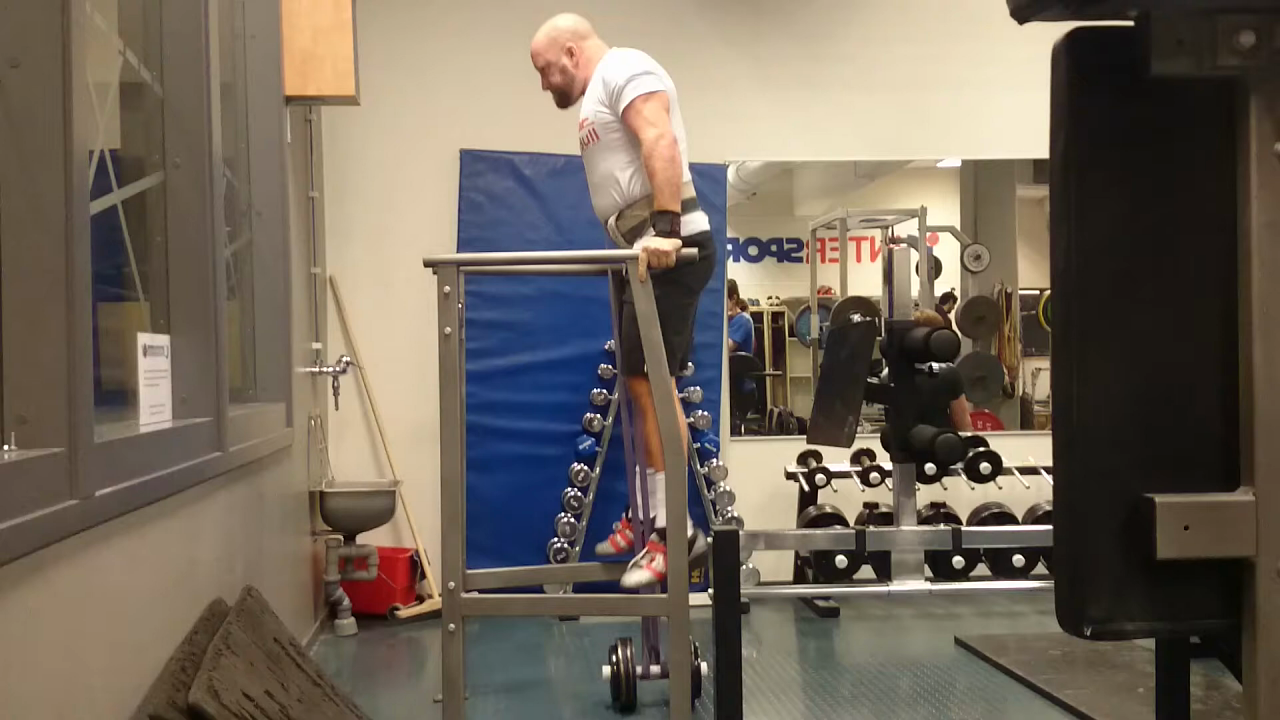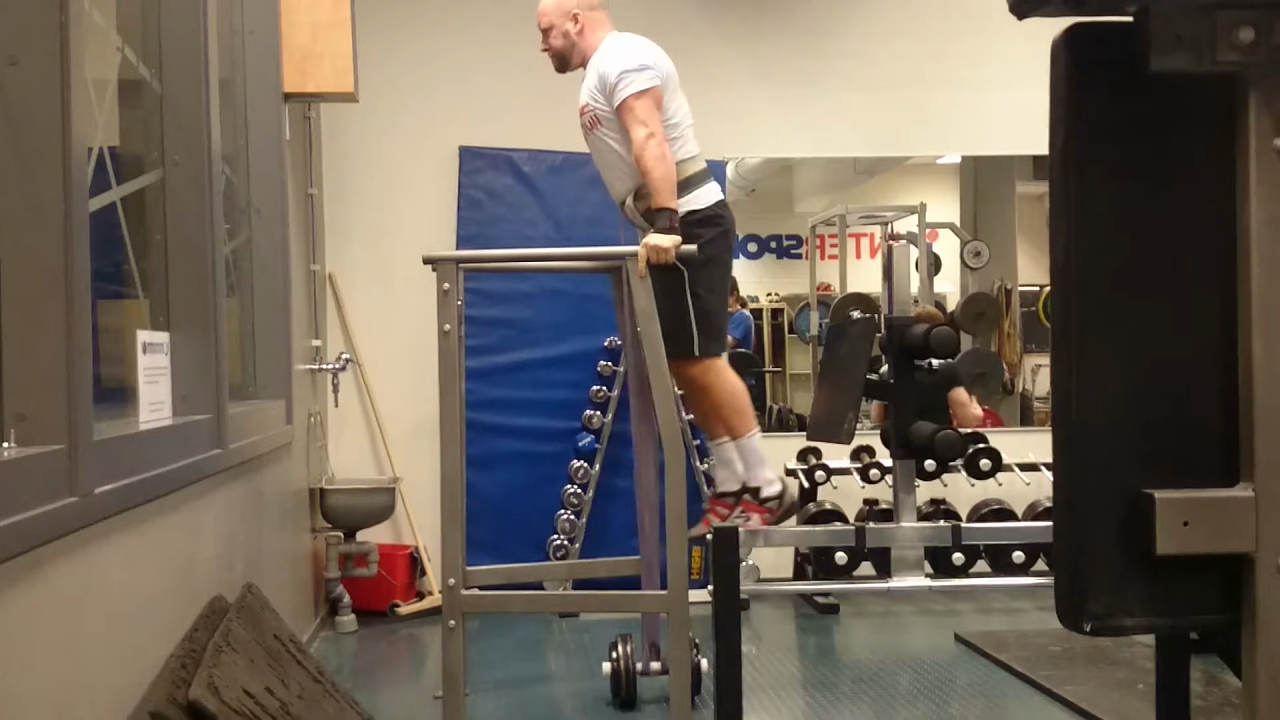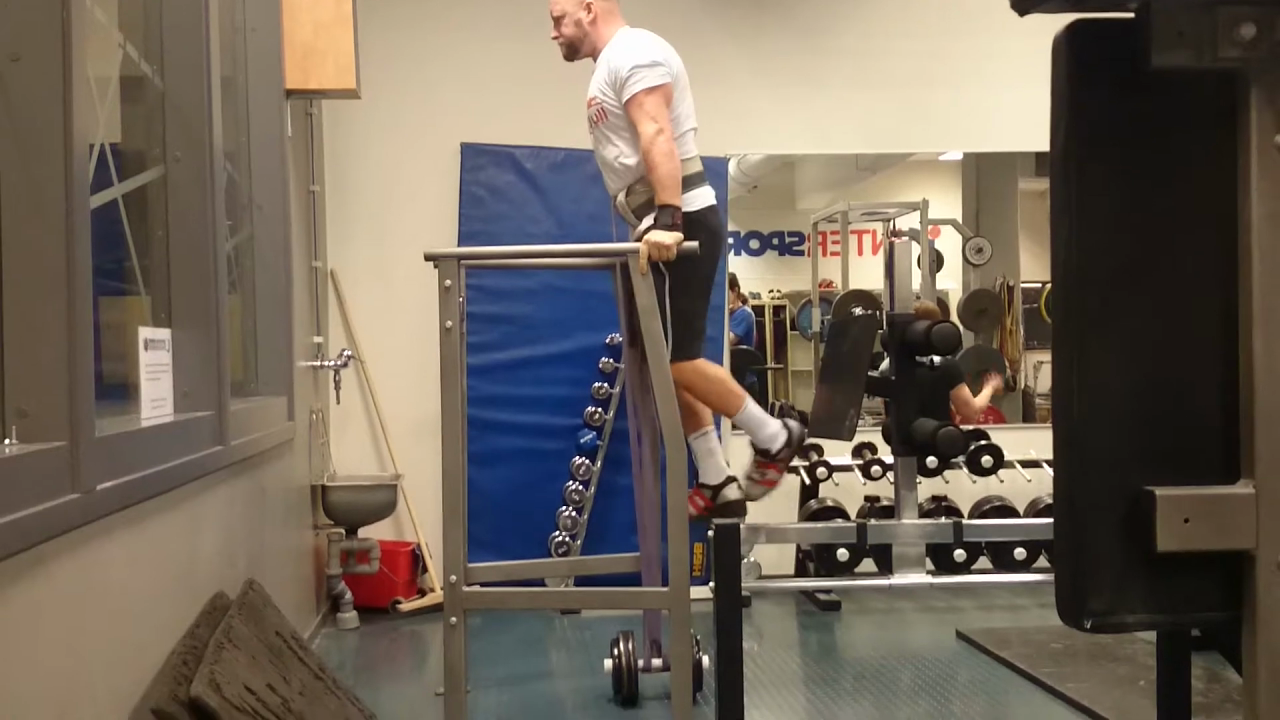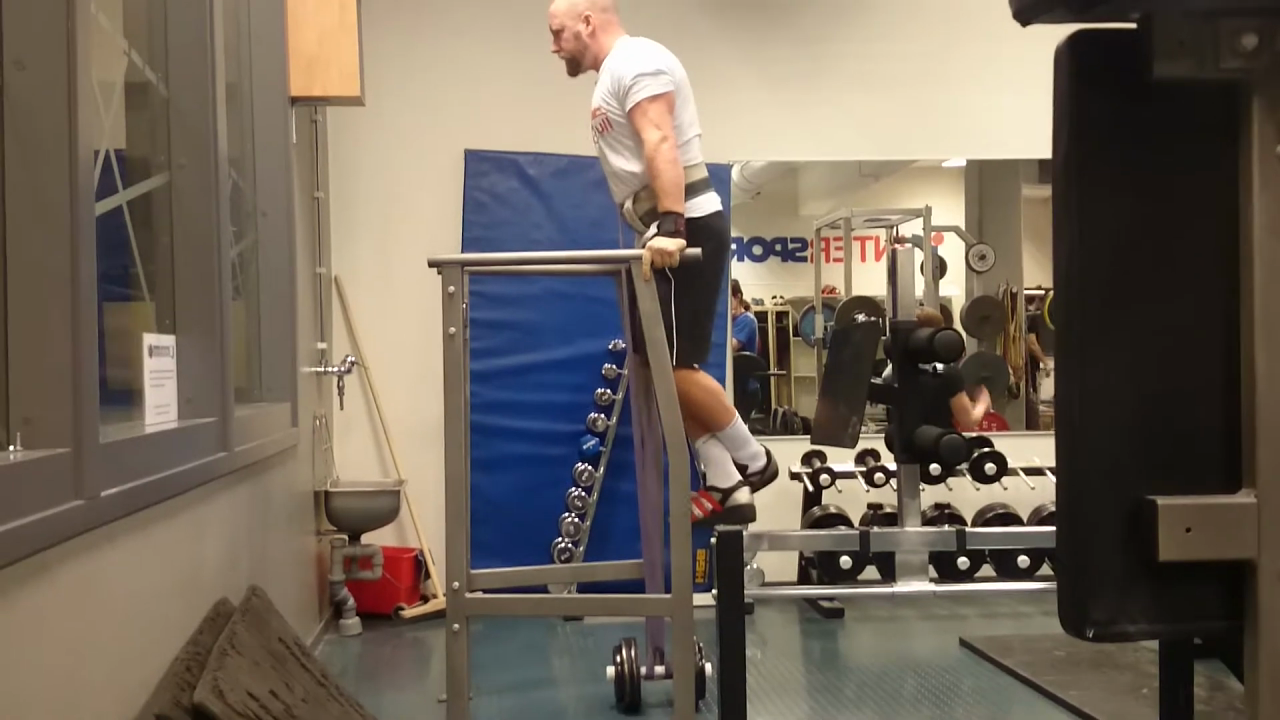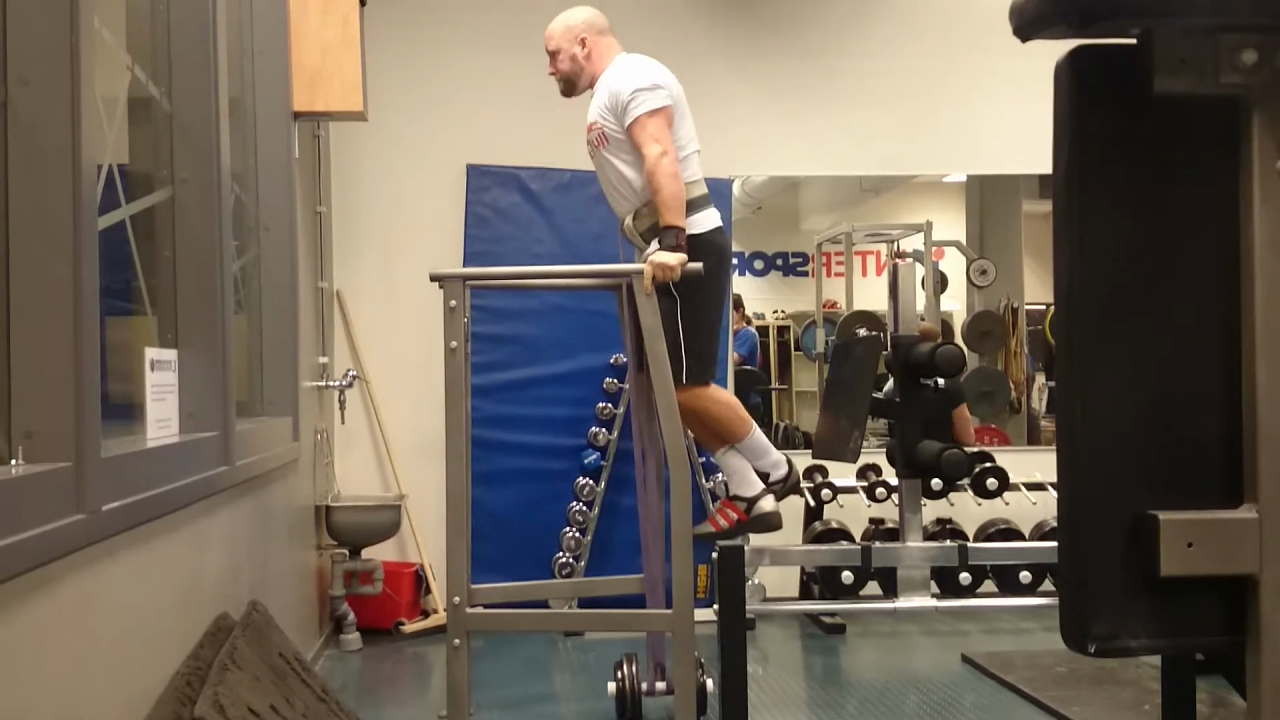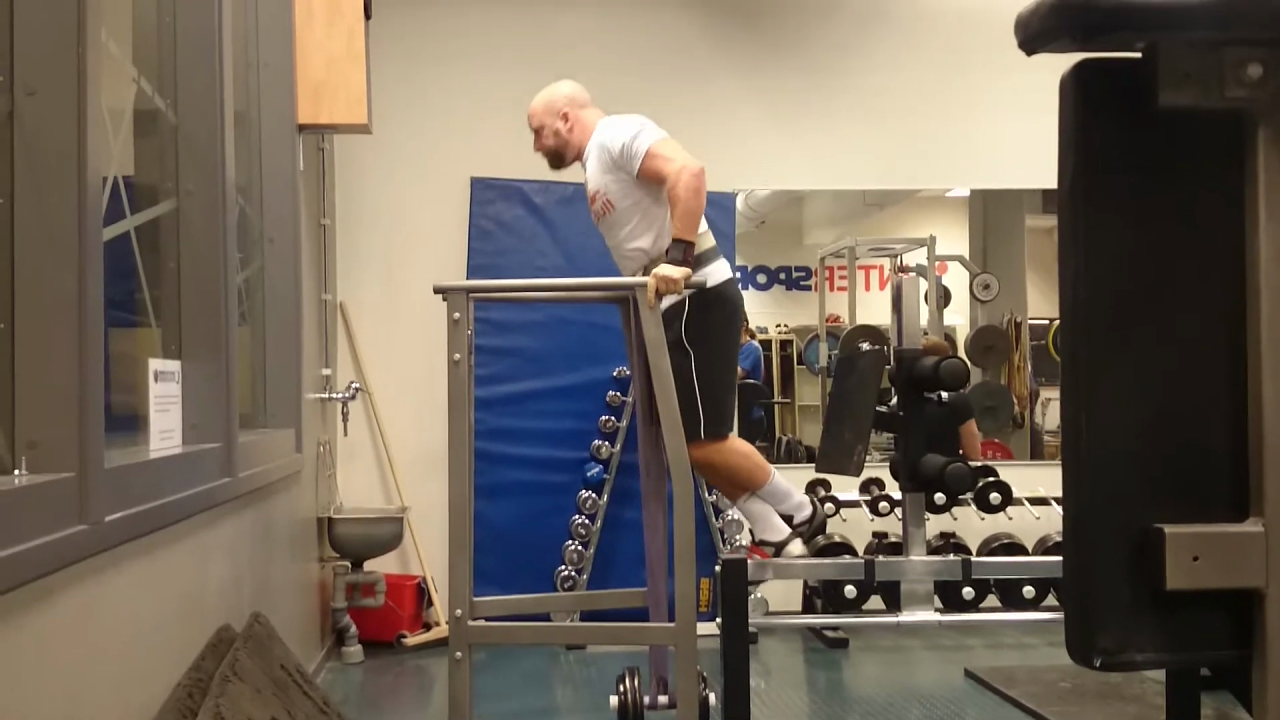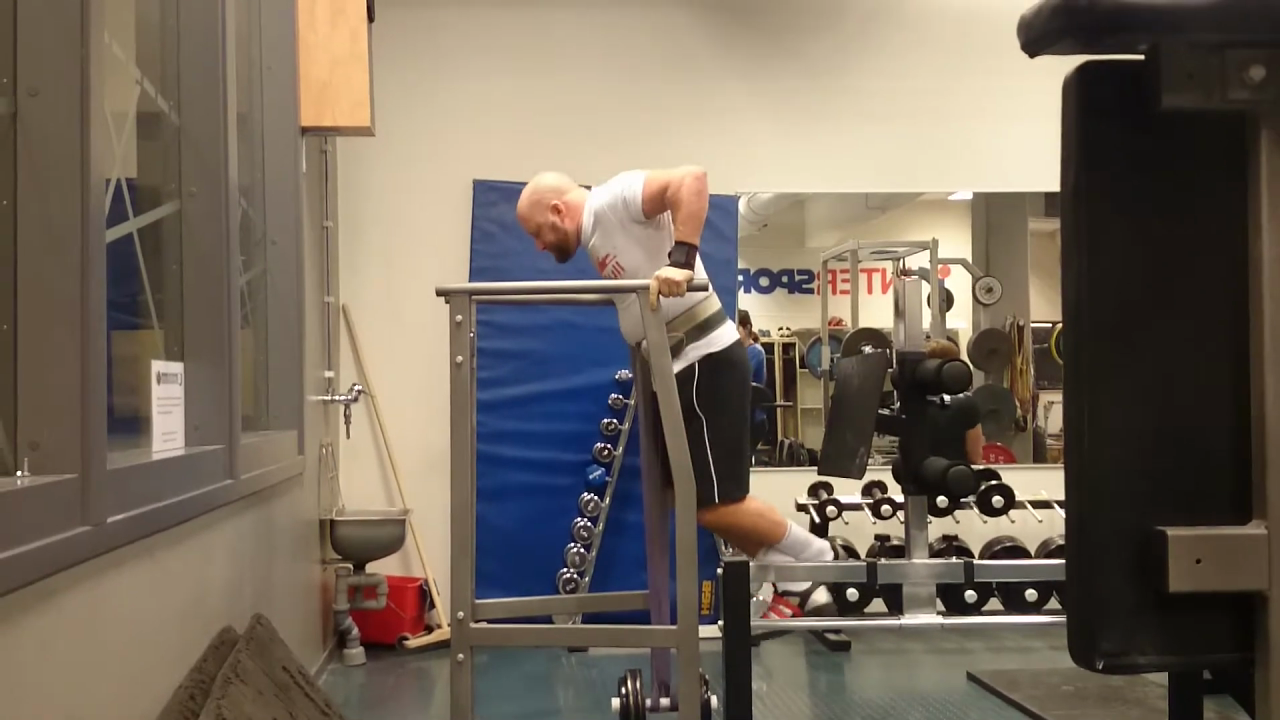
dt=0.5s
person 1, frame 1
left shoulder: (626, 71)
right shoulder: (598, 96)
left elbow: (661, 144)
left wrist: (665, 227)
right wrist: (649, 239)
left hip: (672, 247)
right hip: (647, 251)
left knee: (648, 379)
right knee: (643, 382)
left ankle: (676, 530)
right ankle: (653, 517)
person 1, frame 2
left shoulder: (622, 57)
right shoulder: (603, 71)
left elbow: (650, 141)
left wrist: (664, 222)
left hip: (690, 222)
right hip: (671, 229)
left knee: (699, 359)
right knee: (683, 362)
left ankle: (767, 488)
right ankle: (732, 487)
person 1, frame 3
left shoulder: (633, 53)
right shoulder: (611, 64)
left elbow: (657, 136)
left wrist: (668, 220)
left hip: (682, 227)
right hip: (660, 230)
left knee: (673, 360)
right knee: (662, 361)
left ankle: (773, 438)
right ankle: (717, 482)
person 1, frame 4
left shoulder: (635, 61)
right shoulder: (615, 74)
left elbow: (661, 145)
left wrist: (671, 227)
left hip: (689, 229)
right hip: (668, 236)
left knee: (673, 366)
right knee: (665, 367)
left ankle: (752, 461)
right ankle: (726, 486)
person 1, frame 5
left shoulder: (630, 76)
right shoulder: (610, 92)
left elbow: (662, 159)
left wrist: (671, 241)
left hip: (688, 246)
right hip: (667, 250)
left knee: (686, 384)
right knee: (669, 384)
left ankle: (774, 472)
right ankle: (750, 494)
person 1, frame 6
left shoulder: (619, 135)
right shoulder: (600, 160)
left elbow: (688, 173)
left wrist: (678, 258)
left hip: (696, 298)
right hip: (675, 303)
left knee: (702, 439)
right knee: (683, 438)
left ankle: (798, 511)
right ankle: (776, 538)
person 1, frame 7
left shoulder: (615, 199)
right shoulder: (599, 231)
left elbow: (691, 179)
left wrist: (681, 261)
left hip: (704, 362)
right hip: (680, 366)
left knee: (715, 504)
right knee: (691, 499)
left ankle: (819, 559)
right ankle: (797, 587)
